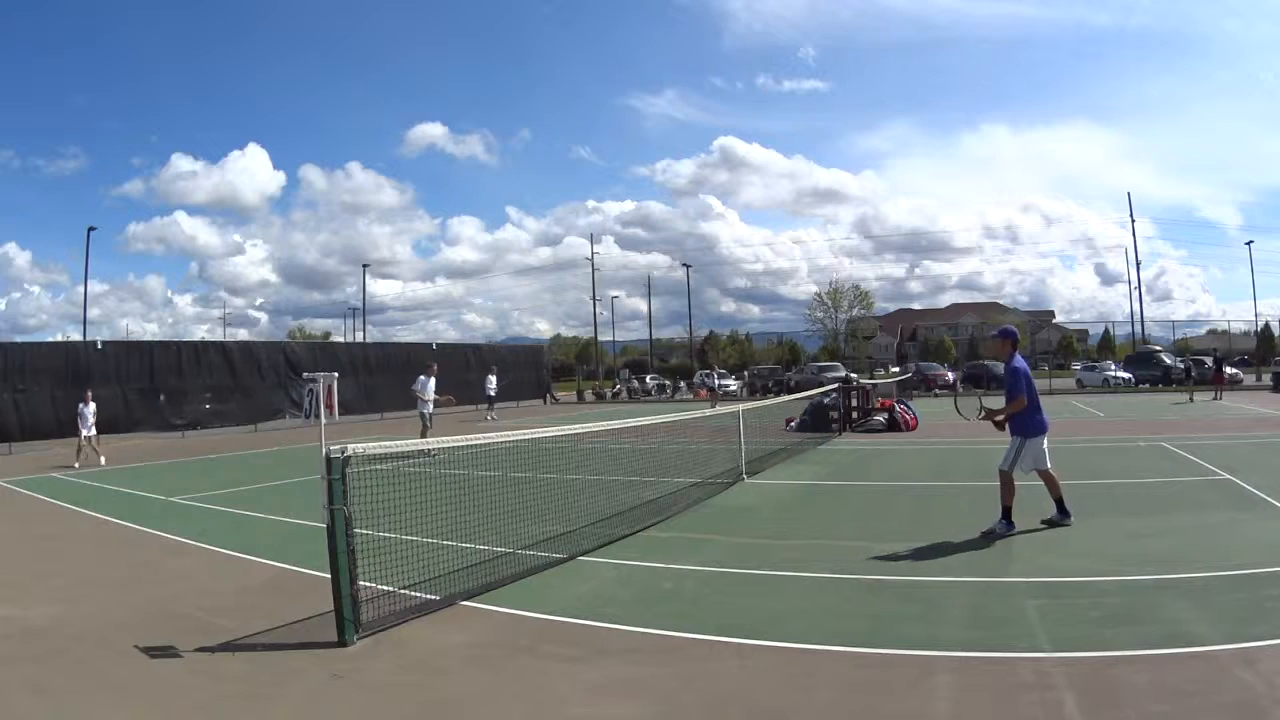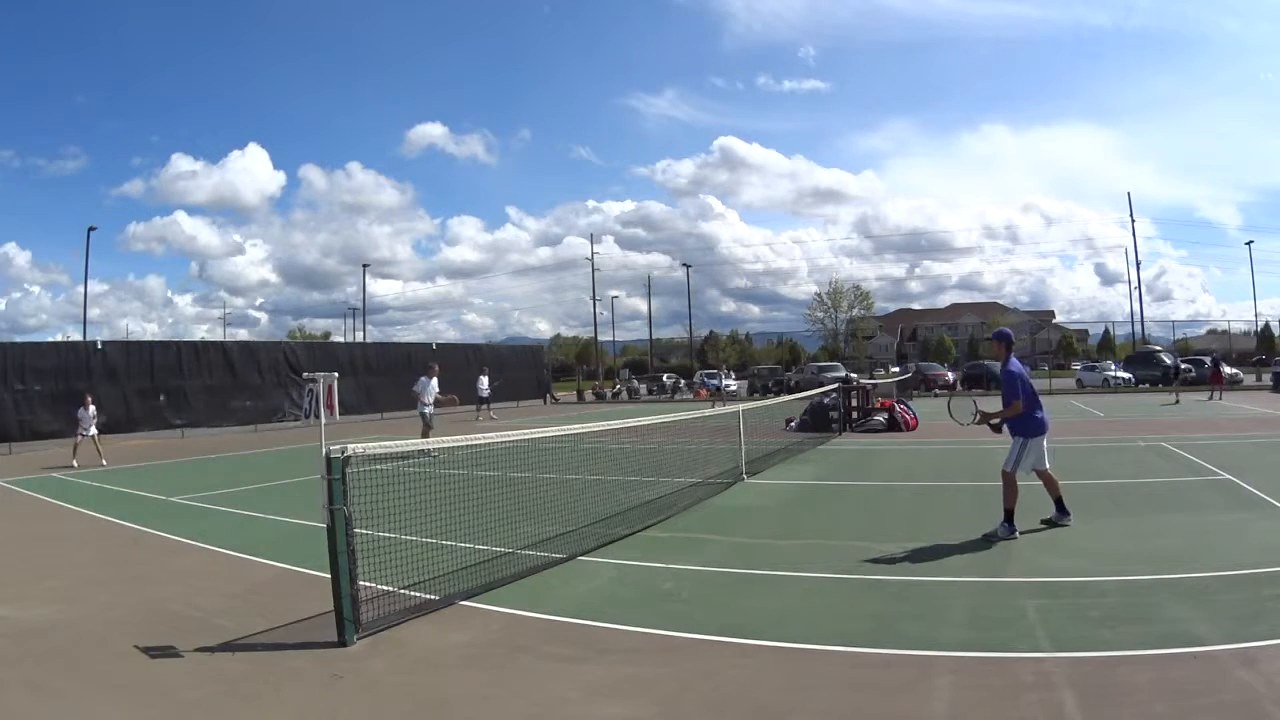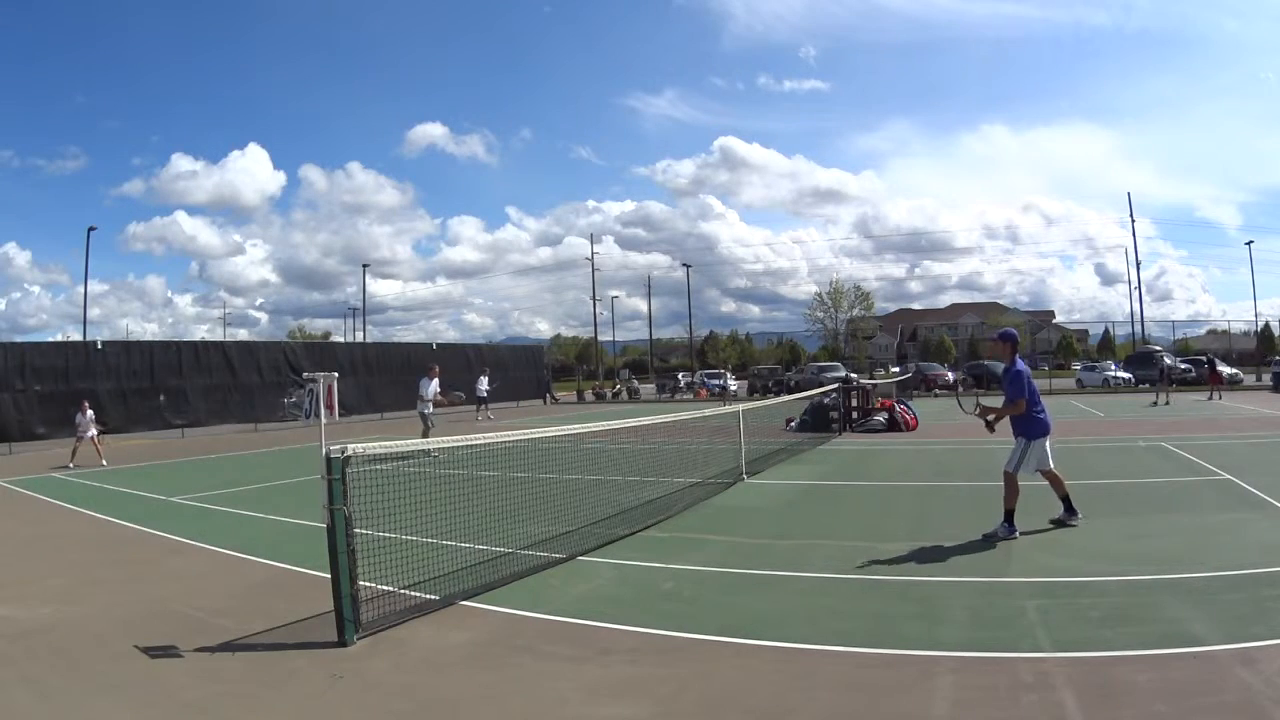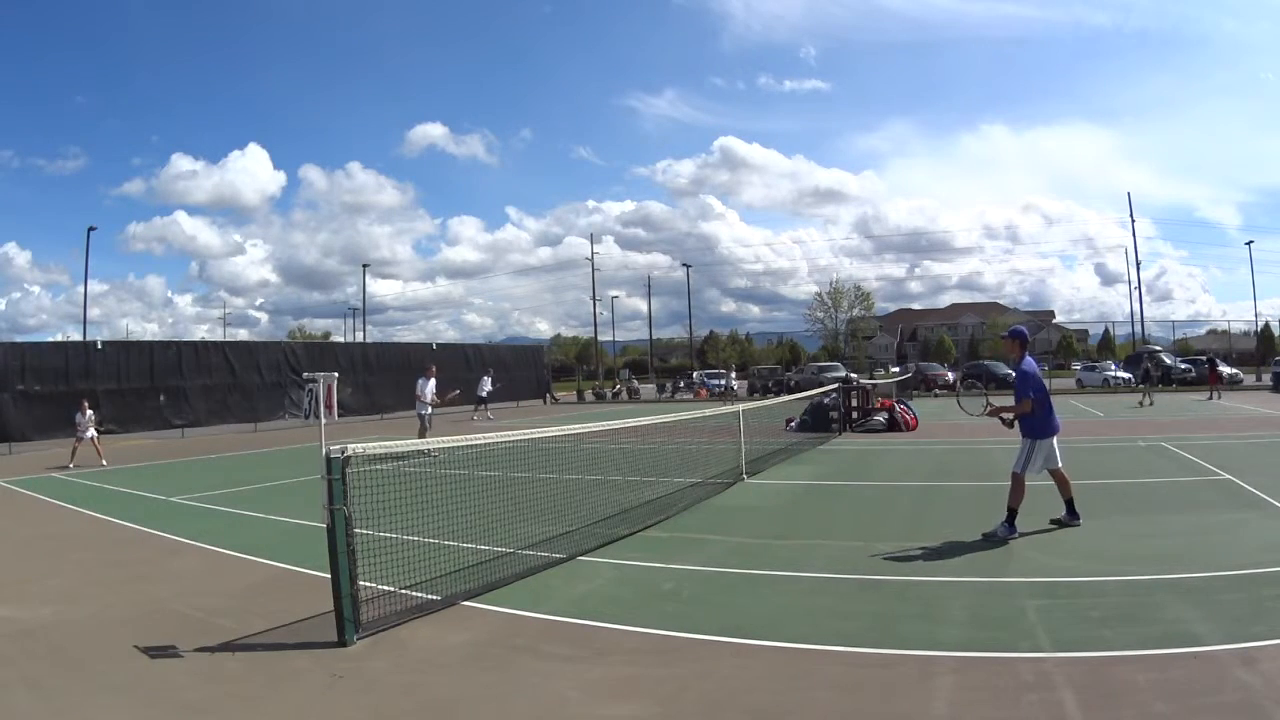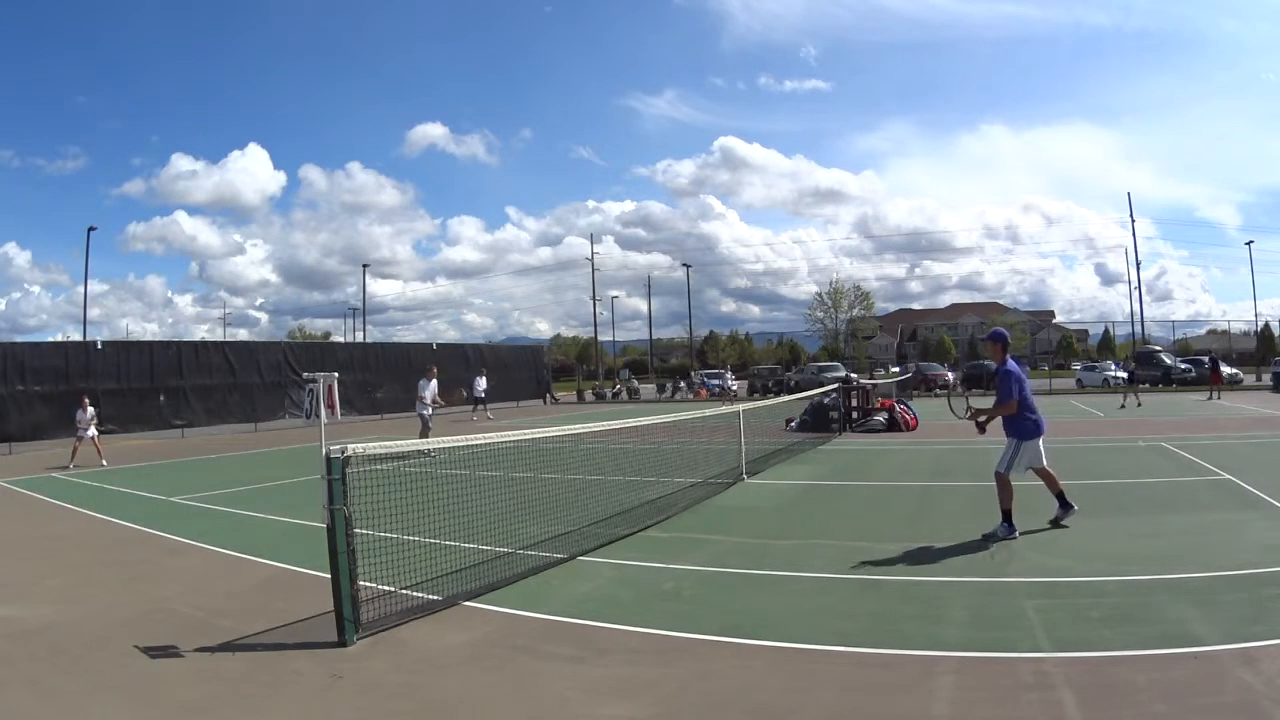
dt=0.5s
person 1, frame 1
left shoulder: (1014, 368)
right shoulder: (1016, 364)
left elbow: (1021, 402)
left wrist: (996, 413)
right wrist: (1004, 419)
left hip: (1027, 430)
right hip: (1036, 426)
left knee: (1005, 472)
right knee: (1044, 470)
left ankle: (1006, 522)
right ankle: (1063, 513)
person 1, frame 2
left shoulder: (1010, 371)
right shoulder: (1010, 367)
left elbow: (1017, 407)
left wrist: (991, 417)
right wrist: (1000, 422)
left hip: (1028, 430)
right hip: (1035, 426)
left knee: (1008, 473)
right knee: (1042, 470)
left ankle: (1008, 526)
right ankle: (1061, 512)
person 1, frame 3
left shoulder: (1018, 372)
right shoulder: (1009, 370)
left elbow: (1020, 407)
right elbow: (1009, 401)
left wrist: (991, 411)
right wrist: (994, 420)
left hip: (1031, 431)
right hip: (1037, 427)
left knee: (1010, 474)
right knee: (1047, 470)
left ankle: (1008, 526)
right ankle: (1070, 511)
person 1, frame 4
left shoulder: (1023, 370)
right shoulder: (1026, 365)
left elbow: (1026, 406)
left wrist: (1001, 410)
right wrist: (1012, 417)
left hip: (1037, 431)
right hip: (1046, 427)
left knee: (1017, 475)
right knee: (1055, 470)
left ankle: (1009, 526)
right ankle: (1072, 514)
person 1, frame 5
left shoulder: (1007, 372)
right shoulder: (1003, 369)
left elbow: (1010, 407)
right elbow: (1001, 403)
left wrist: (981, 412)
right wrist: (985, 421)
left hip: (1023, 432)
right hip: (1031, 427)
left knee: (1001, 475)
right knee: (1040, 468)
left ankle: (1007, 526)
right ankle: (1065, 506)
